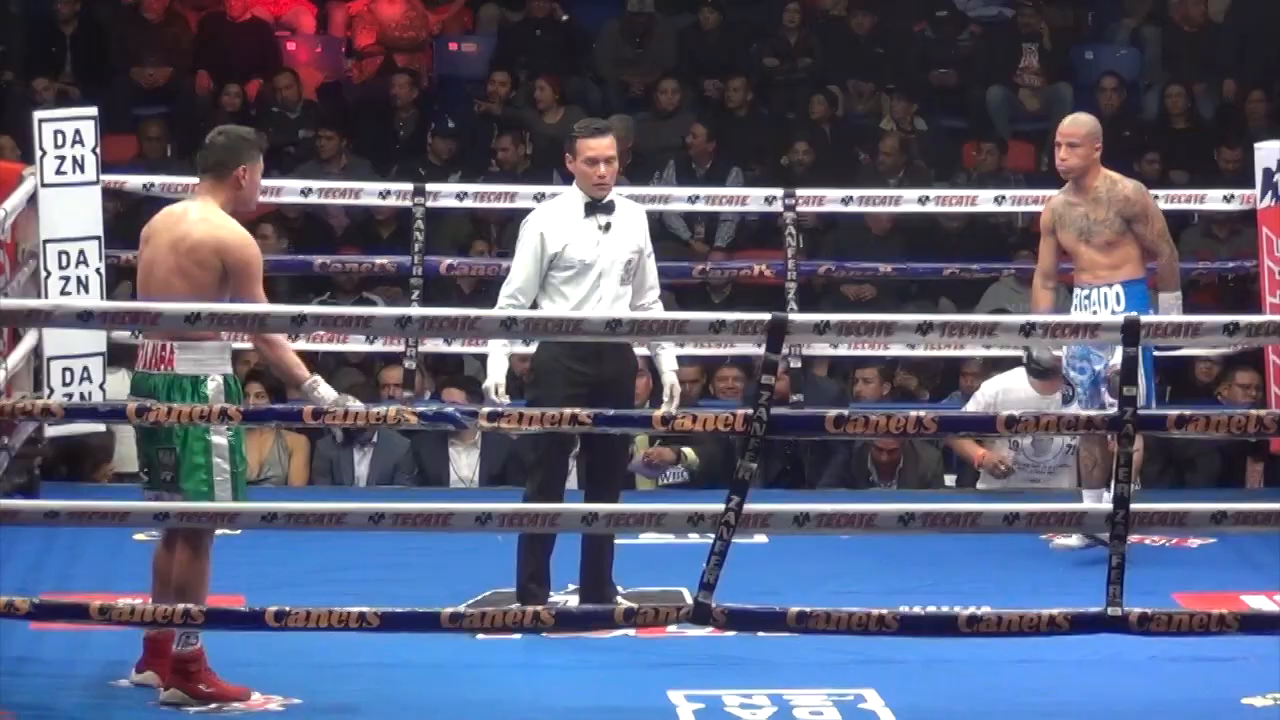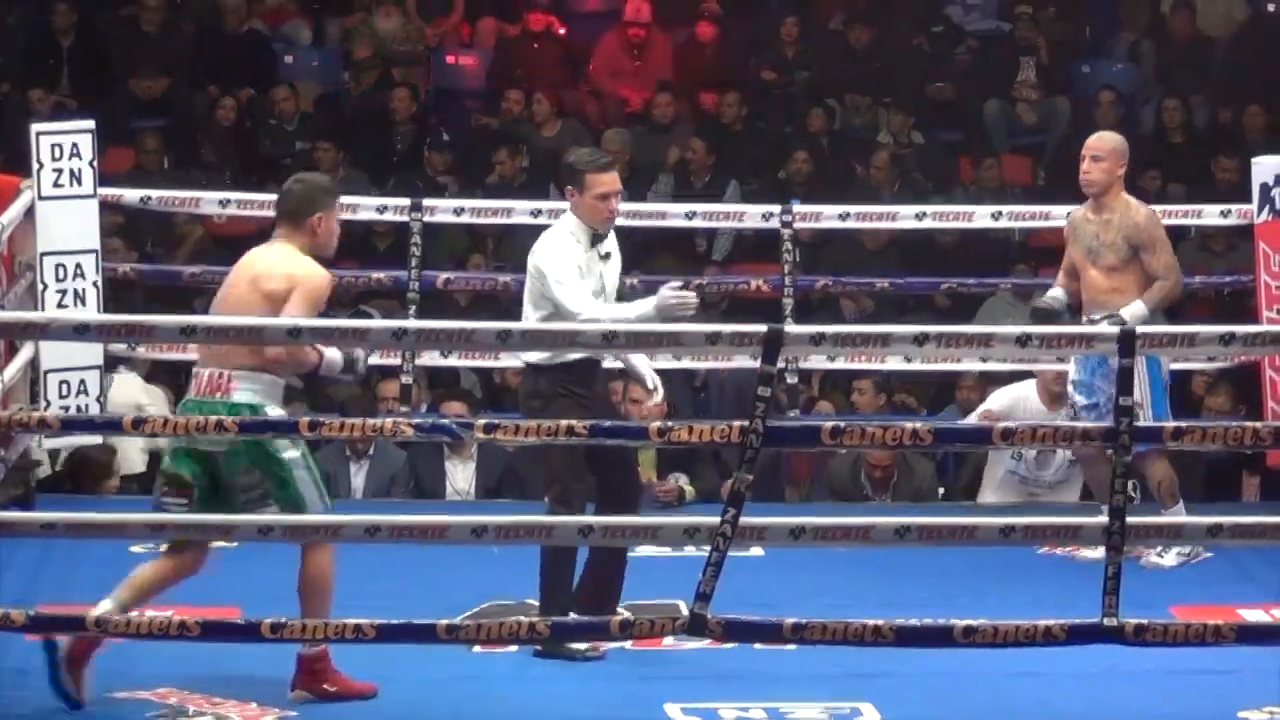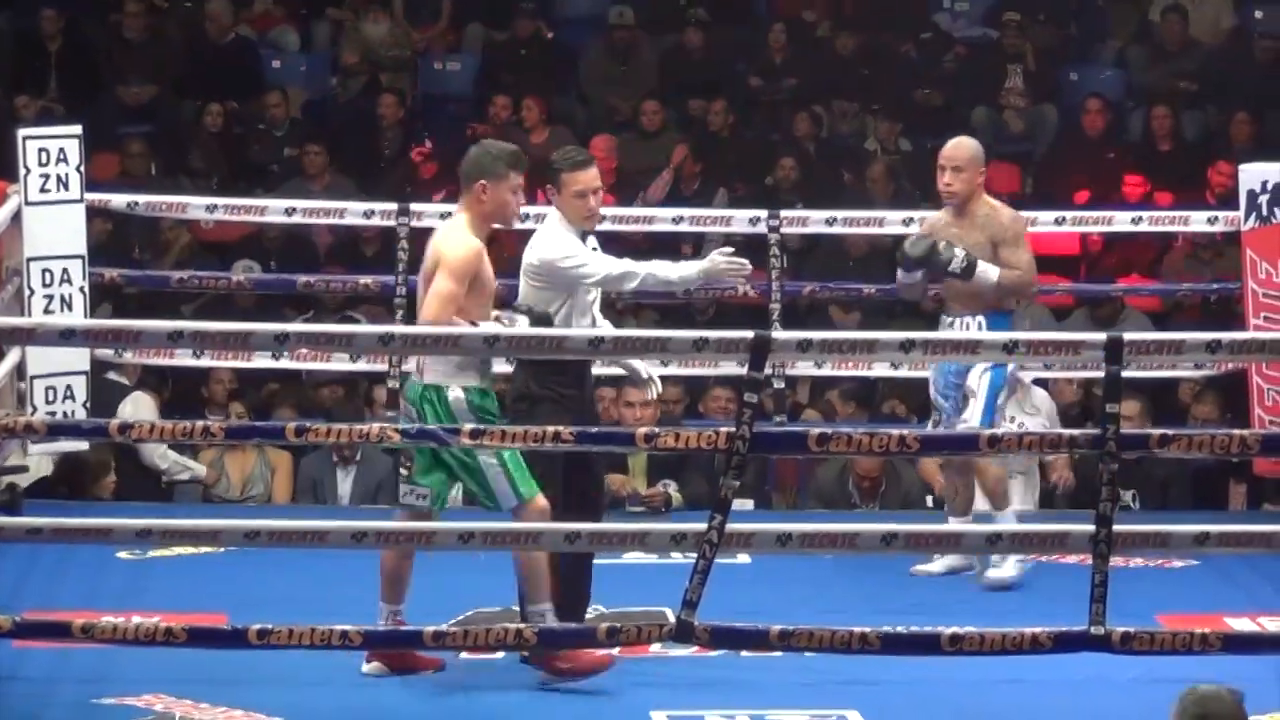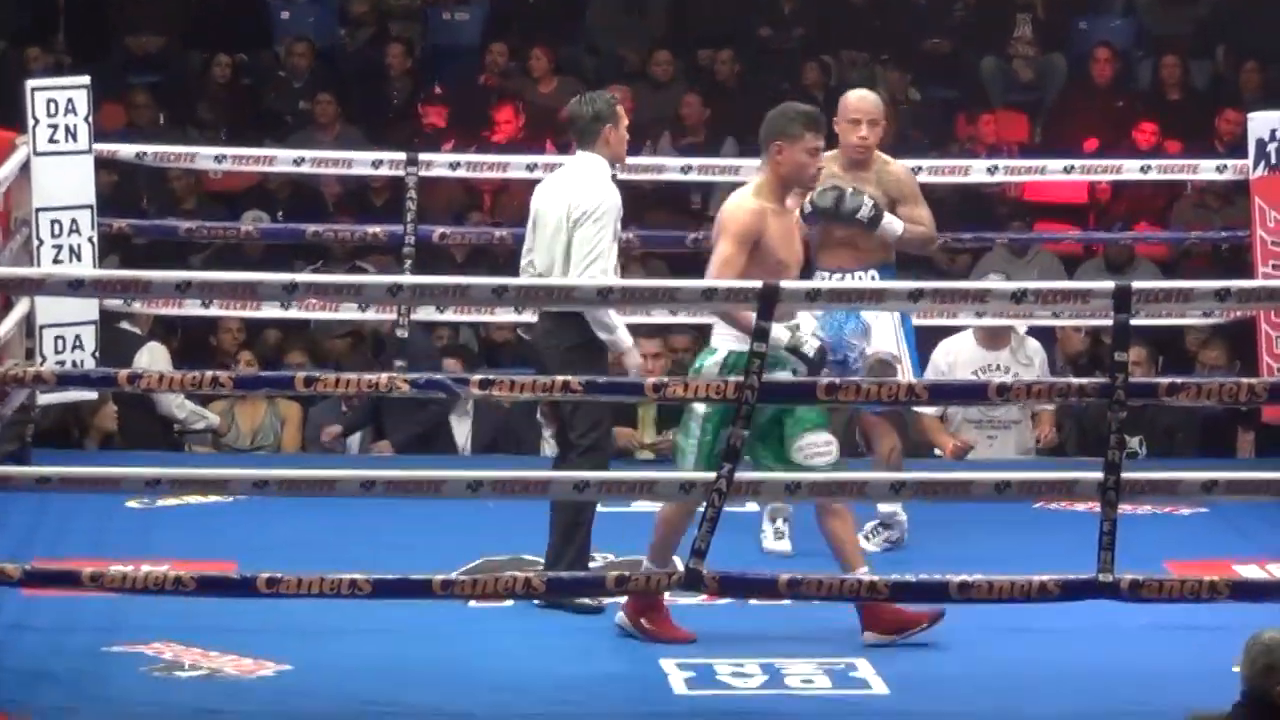
dt=0.7s
person 1, frame 1
left shoulder: (158, 222)
right shoulder: (231, 237)
right elbow: (267, 338)
right wrist: (320, 393)
left hip: (149, 374)
right hip: (196, 381)
left knee: (177, 520)
right knee: (196, 525)
left ankle: (156, 653)
right ankle: (185, 668)
person 1, frame 2
left shoulder: (249, 261)
right shoulder: (313, 275)
right elbow: (279, 350)
right wrist: (332, 360)
left hip: (197, 407)
right hip: (247, 413)
left knee: (184, 554)
right knee: (317, 536)
left ankle: (81, 634)
right ankle: (314, 670)
person 1, frame 3
left shoulder: (454, 238)
right shoulder: (464, 248)
right elbow: (433, 327)
left wrist: (497, 324)
right wrist: (498, 333)
left hip: (434, 390)
right hip: (454, 395)
left knee: (415, 517)
right knee: (533, 512)
left ankle: (388, 645)
right ankle: (548, 646)
person 1, frame 4
left shoulder: (788, 209)
right shoulder: (745, 210)
right wrist: (781, 339)
left hip: (781, 360)
right hip: (735, 360)
left ankle: (874, 610)
right ankle: (642, 605)
person 2, frame 1
left shoulder: (635, 219)
right shoulder: (545, 221)
left elbow: (647, 300)
right elbow: (516, 296)
left wrist: (667, 363)
right wrist: (498, 363)
left hip: (615, 357)
right hip: (560, 356)
left knee: (607, 481)
right knee: (547, 477)
left ankle: (597, 592)
right ankle: (532, 595)
person 2, frame 2
left shoulder: (607, 236)
right shoulder: (553, 250)
right elbow: (588, 316)
left wrist: (640, 365)
right wrist: (656, 307)
left hip: (590, 377)
right hip: (555, 383)
left knee: (624, 492)
right knee: (569, 500)
left ankle: (595, 605)
person 2, frame 3
left shoulder: (586, 241)
right shoulder: (553, 247)
right elbow: (623, 273)
left wrist: (633, 363)
right wrist: (702, 271)
left hip: (574, 380)
right hip: (542, 387)
left knee: (584, 503)
right knee: (542, 507)
left ankle: (569, 619)
person 2, frame 4
left shoulder: (550, 186)
right shoulder: (600, 191)
left elbow: (530, 268)
right elbow: (589, 281)
right wrist: (623, 345)
left hip: (552, 325)
right hip: (578, 332)
left knee: (575, 449)
right knee: (588, 452)
left ankle: (570, 566)
right ankle: (563, 576)
person 3, frame 1
left shoulder: (1127, 194)
right shoulder: (1055, 209)
left elbow: (1164, 254)
right elbow: (1045, 277)
left wrist: (1170, 313)
left hip: (1125, 303)
right hip: (1082, 309)
person 3, frame 2
left shoulder: (1139, 220)
right shoulder: (1076, 220)
left elbow: (1170, 280)
left wrist: (1125, 319)
right wrist: (1054, 300)
left knee: (1144, 446)
right knee: (1087, 443)
person 3, frame 3
left shoulder: (1002, 220)
right shoulder: (936, 225)
left elbow: (1027, 283)
right elbow: (908, 287)
left wrist: (971, 266)
right wrist: (910, 265)
left hip: (991, 335)
right hip: (950, 335)
person 3, frame 4
left shoulder: (895, 176)
left elbow: (927, 237)
left wrist: (878, 220)
right wrist: (806, 214)
left knee: (880, 407)
left ankle: (890, 516)
right ankle: (779, 510)
